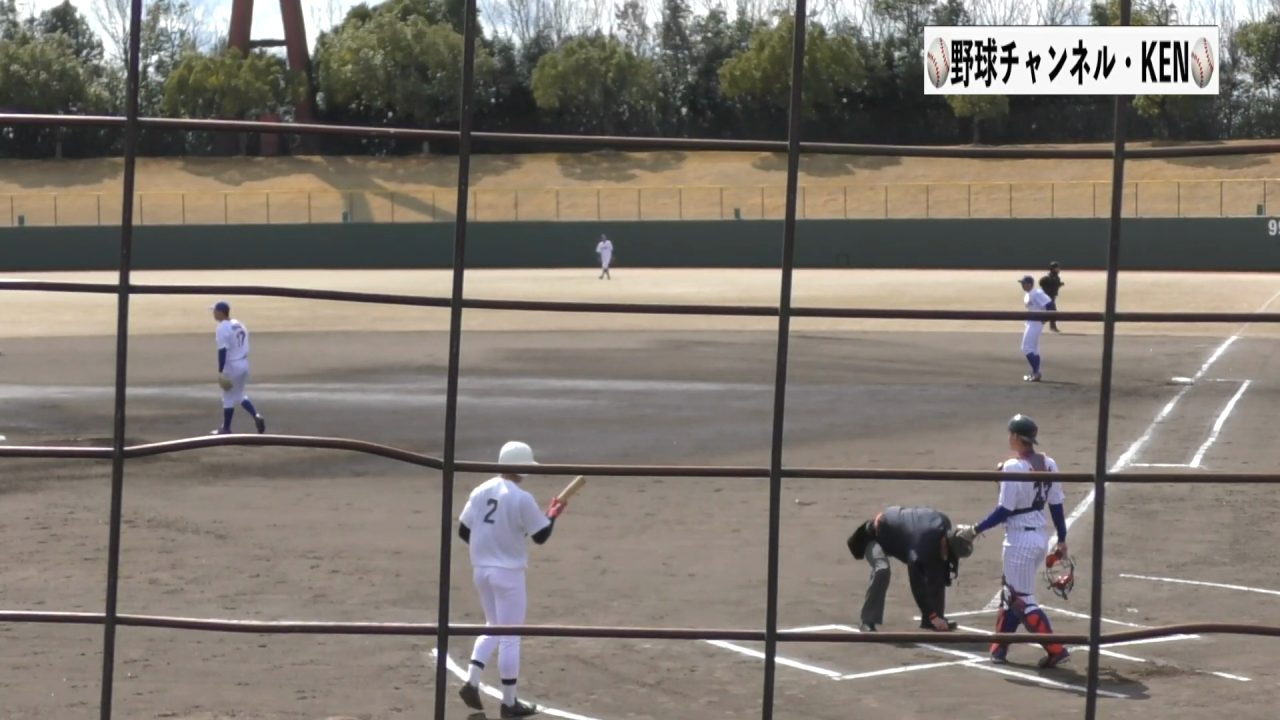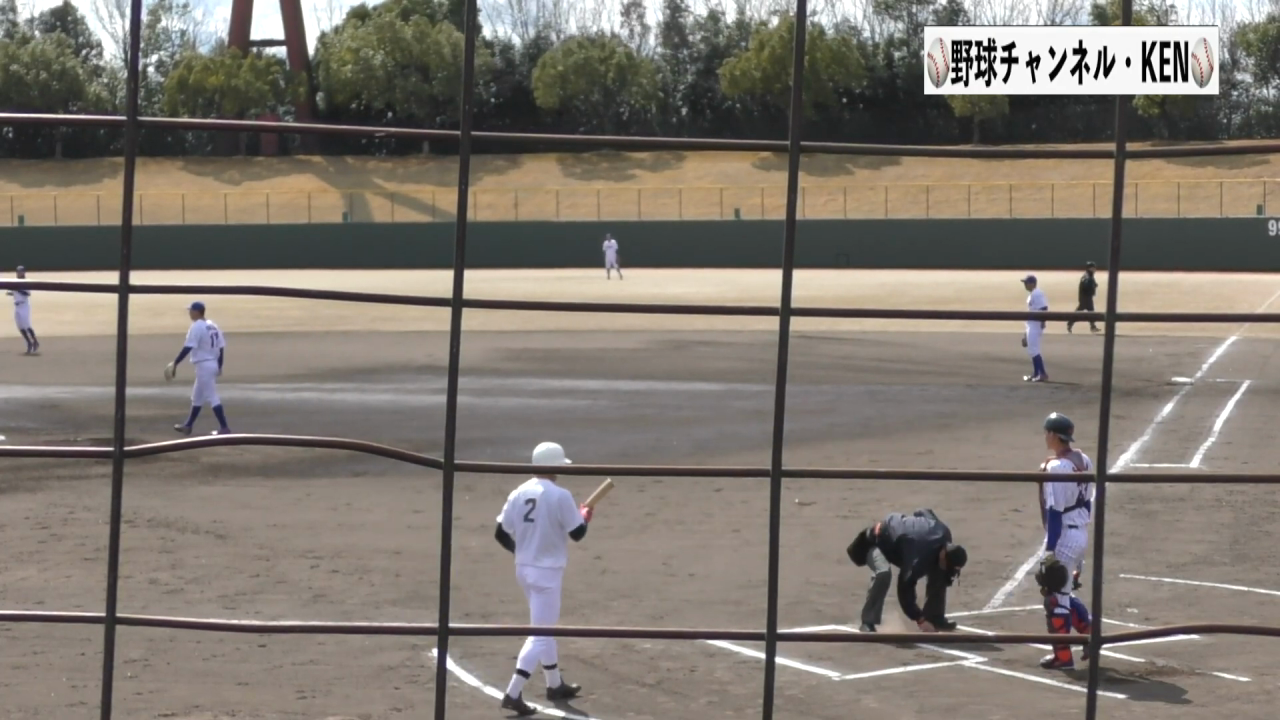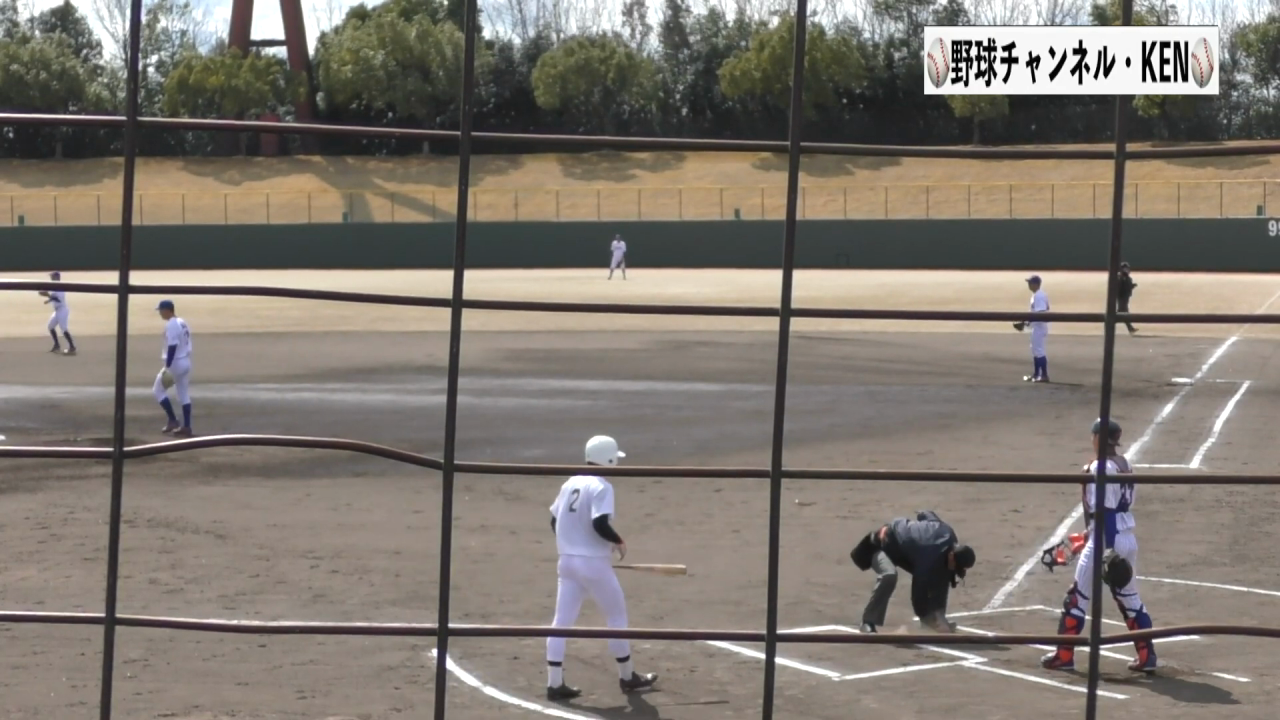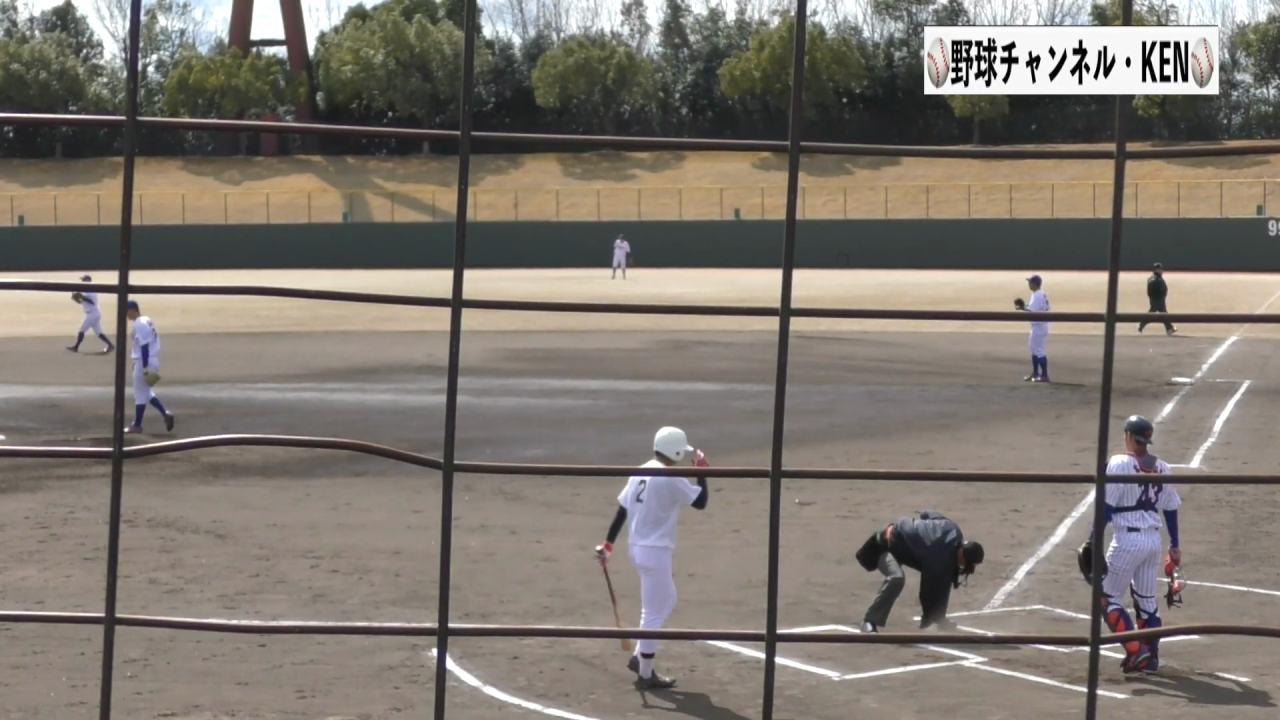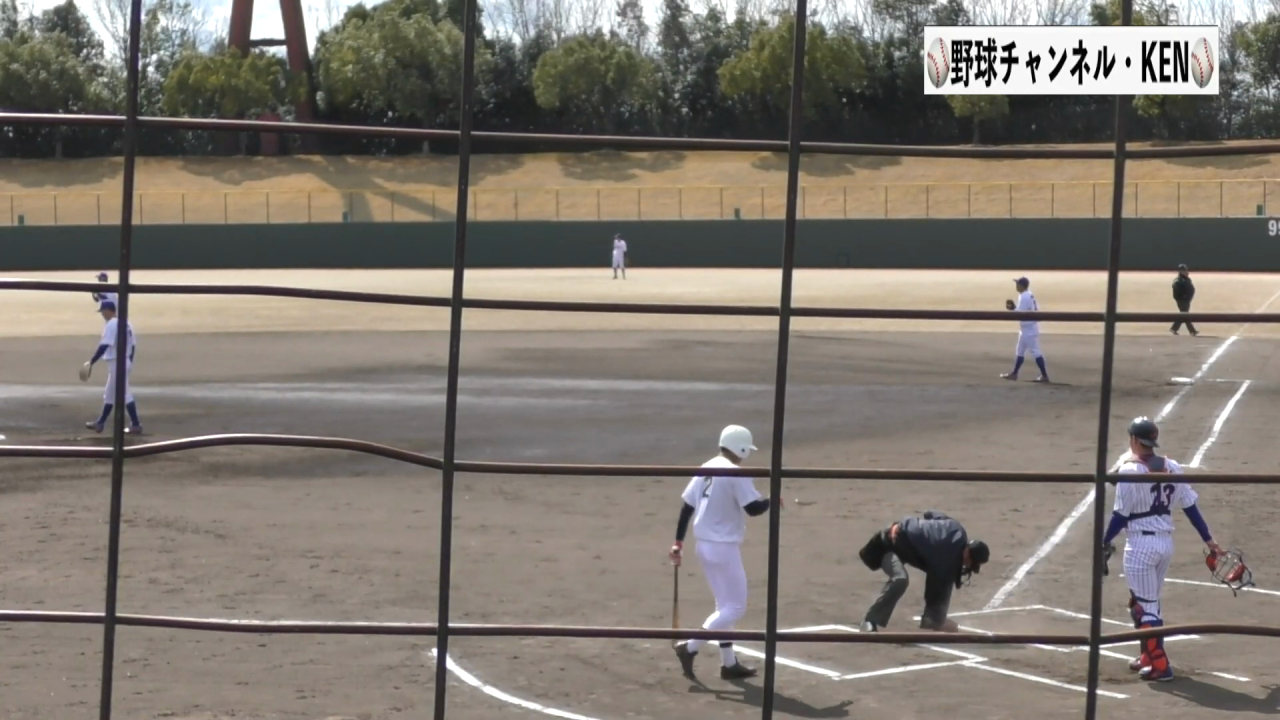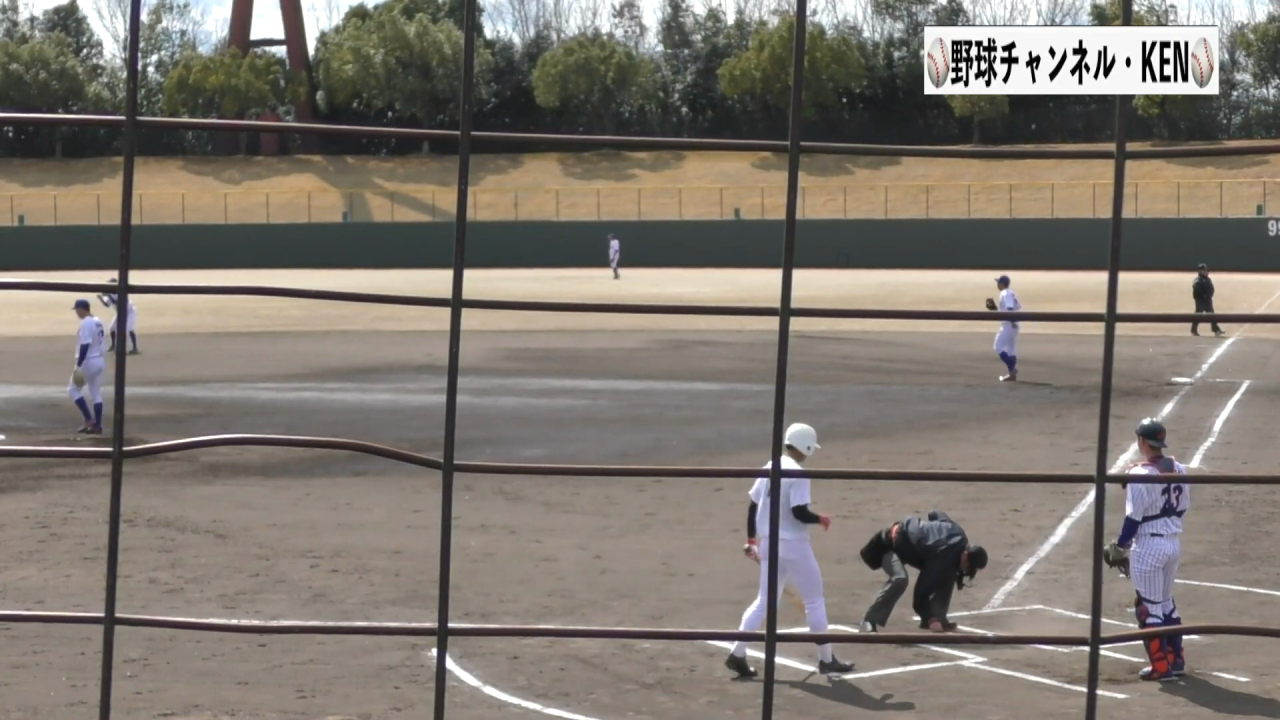
dt=0.4s
person 1, frame 1
left shoulder: (479, 492)
right shoulder: (522, 498)
left elbow: (464, 532)
right elbow: (540, 537)
right wrist: (552, 515)
left hip: (481, 571)
right hip: (509, 574)
left knee: (494, 629)
right knee: (510, 638)
left ankle: (472, 682)
person 1, frame 2
left shoulder: (518, 493)
right shoulder: (560, 495)
left elbow: (501, 534)
right elbow: (578, 534)
right wrist: (585, 516)
left hip: (523, 569)
right hip: (547, 572)
left knee: (543, 629)
right knee: (540, 636)
left ankle: (555, 685)
right ankle: (513, 694)
person 1, frame 3
left shoulder: (570, 484)
right shoulder: (602, 487)
left elbow: (555, 521)
right elbow: (600, 524)
right wrist: (618, 541)
left hip: (567, 561)
right hip: (594, 562)
left knee: (562, 621)
right knee: (617, 617)
left ankle: (555, 683)
right ankle: (627, 677)
person 1, frame 4
left shoulder: (640, 473)
right shoulder: (670, 478)
left elbow: (622, 510)
right elbow: (701, 502)
left wrist: (608, 544)
right wrist: (702, 470)
left hip: (637, 548)
right hip: (656, 552)
left knee: (666, 602)
right knee: (653, 613)
left ankle: (640, 657)
right ankle: (647, 673)
person 1, frame 5
left shoulder: (704, 470)
right shoulder: (735, 475)
left elbow: (686, 508)
right elbow: (753, 509)
left wrist: (678, 544)
right wrist: (770, 503)
left hip: (703, 545)
right hip: (723, 547)
left knee: (726, 604)
right knee: (734, 607)
left ankle: (729, 663)
right ankle: (690, 647)
person 1, frame 6
left shoulder: (769, 468)
right shoulder: (797, 474)
left elbow: (754, 506)
right elbow: (800, 512)
left wrist: (752, 540)
right wrist: (820, 519)
left hip: (767, 544)
right hip: (793, 545)
left knee: (764, 600)
right knee: (814, 601)
left ankle: (738, 654)
right ankle: (826, 660)
person 2, frame 1
left shoulder: (1013, 466)
right shoulder: (1048, 464)
left elbow: (1005, 510)
right elbow: (1056, 505)
left wrist: (976, 529)
right wrist: (1062, 540)
left hip: (1019, 539)
right hip: (1040, 537)
left knee: (1021, 600)
right knee: (1013, 594)
left ankle: (1056, 649)
right ankle: (999, 649)
person 2, frame 2
left shoulder: (1056, 466)
right shoulder: (1083, 459)
left elbow: (1055, 511)
right elbow: (1087, 501)
left wrist: (1050, 549)
left hip: (1062, 537)
right hip: (1079, 533)
left knee: (1055, 596)
right knee: (1061, 592)
left ankle: (1062, 656)
right ankle: (1090, 636)
person 2, frame 3
left shoulder: (1101, 467)
right shoulder: (1125, 464)
left elbow: (1107, 510)
left wrist: (1109, 547)
left hip: (1108, 542)
right hip: (1128, 540)
left knee: (1077, 598)
right knee: (1131, 600)
left ankle: (1064, 656)
right ankle: (1147, 656)
person 2, frame 4
left shoulder: (1119, 463)
right shoulder: (1162, 467)
left elbow: (1108, 506)
right elbow: (1171, 510)
left wrist: (1093, 540)
right wrist: (1175, 545)
left hip: (1127, 540)
right hip: (1154, 539)
left knee: (1107, 597)
right knee: (1147, 599)
left ankle: (1136, 649)
right ankle: (1149, 657)
person 2, frame 5
left shoulder: (1129, 470)
right shoulder: (1172, 468)
left elbow: (1120, 514)
right elbow: (1190, 506)
left wrist: (1106, 542)
right wrist: (1208, 540)
left hip: (1140, 544)
right hip: (1166, 542)
left knee: (1142, 606)
right knee: (1152, 602)
left ankle: (1160, 665)
right ankle: (1148, 658)
person 2, frame 6
left shoulder: (1141, 474)
right shoulder: (1179, 469)
left elbow: (1134, 518)
right elbow: (1181, 510)
left wrist: (1119, 545)
left hip: (1148, 546)
right hip: (1173, 543)
left knee: (1149, 607)
right knee: (1166, 601)
left ankle: (1161, 666)
right ankle: (1176, 658)
